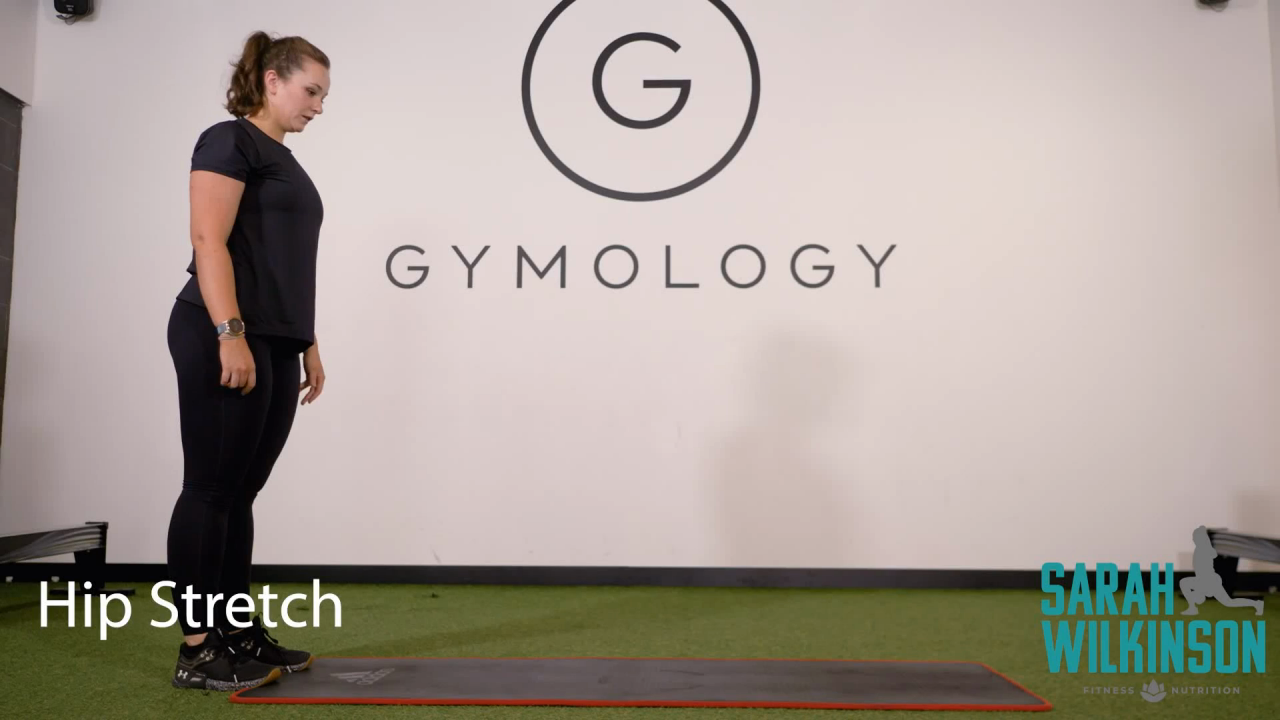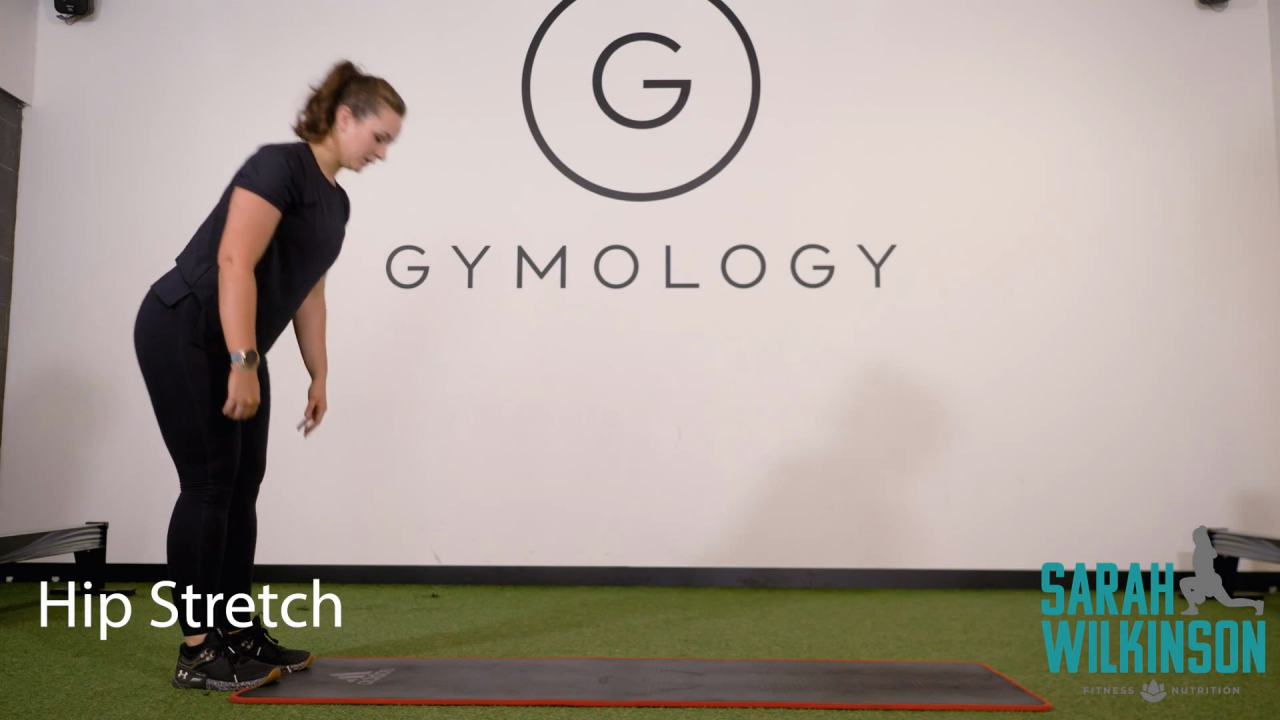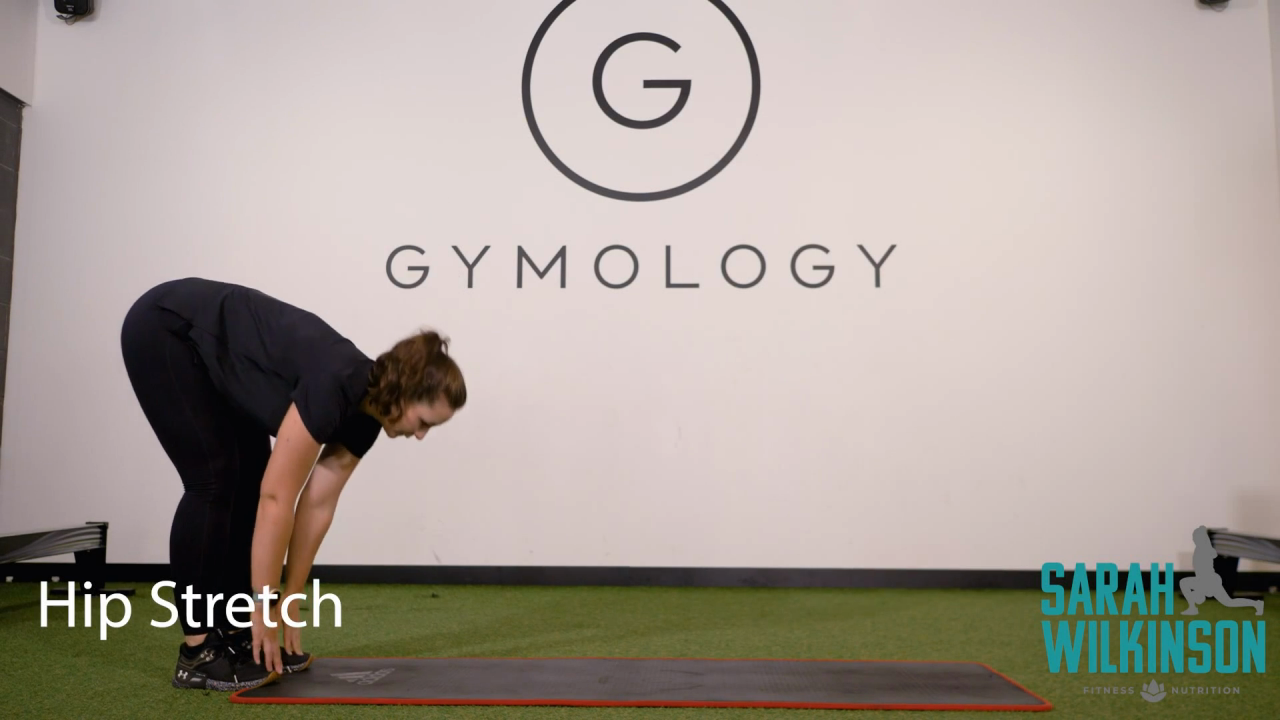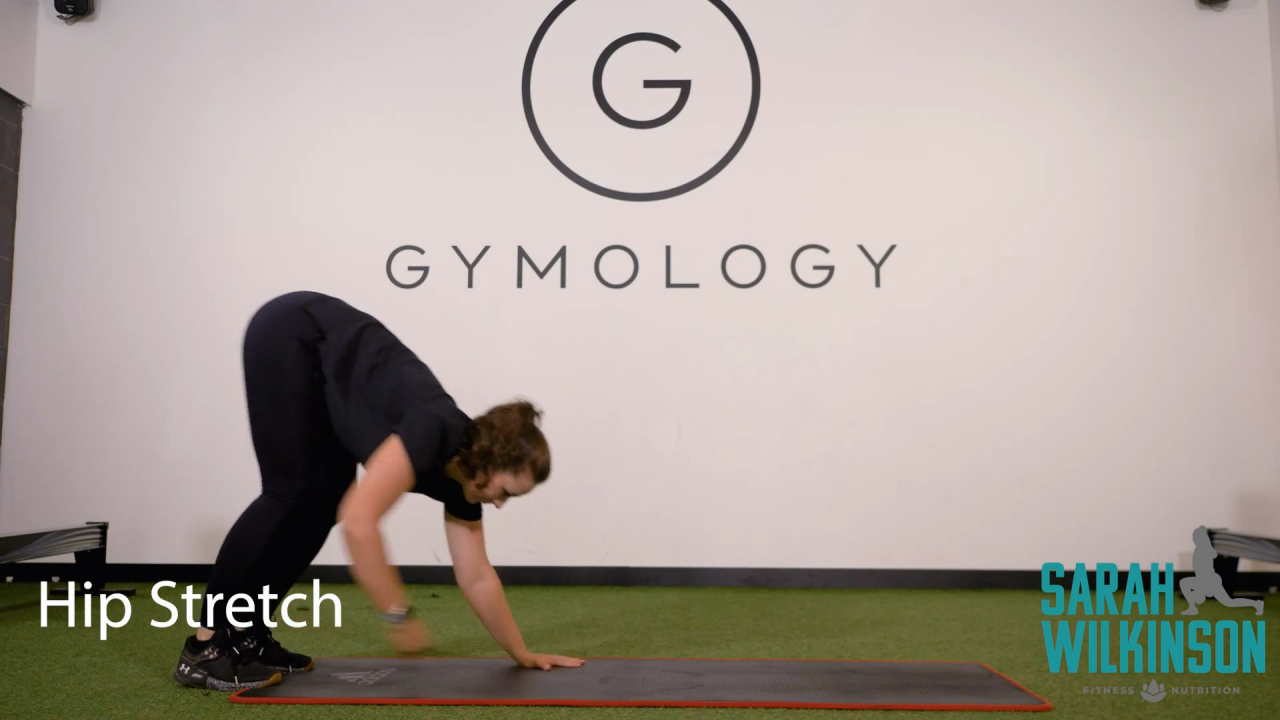
dt=0.7s
person 1, frame 1
left shoulder: (282, 160)
right shoulder: (229, 142)
right elbow: (209, 243)
left wrist: (307, 346)
right wrist: (230, 334)
left hip: (275, 346)
right hip: (227, 340)
left knee: (241, 491)
right knee: (212, 488)
left ankle: (235, 633)
right ankle: (196, 650)
person 1, frame 2
left shoulder: (334, 197)
right shoulder: (280, 165)
left elbow: (306, 293)
right elbow: (232, 263)
left wrist: (318, 378)
right wrist: (243, 363)
left hip: (228, 343)
right hip: (181, 331)
left knee: (239, 488)
right knee: (208, 483)
left ankle: (235, 633)
right ankle: (196, 649)
person 1, frame 3
left shoulder: (366, 410)
right shoulder: (335, 386)
left elbow: (319, 502)
right elbow: (276, 498)
left wrist: (289, 601)
right wrist: (264, 605)
left hip: (209, 356)
right hip: (163, 329)
left knee: (248, 481)
right knee: (215, 478)
left ankle: (235, 633)
right ankle: (198, 650)
person 1, frame 4
left shoulder: (460, 472)
right shoulder: (433, 435)
left elbow: (476, 576)
right elbow: (356, 519)
left wrist: (519, 652)
right wrist: (400, 617)
left hip: (332, 364)
right hip: (290, 336)
left knee: (325, 500)
right knee: (293, 493)
left ankle: (248, 634)
right ankle: (206, 646)
